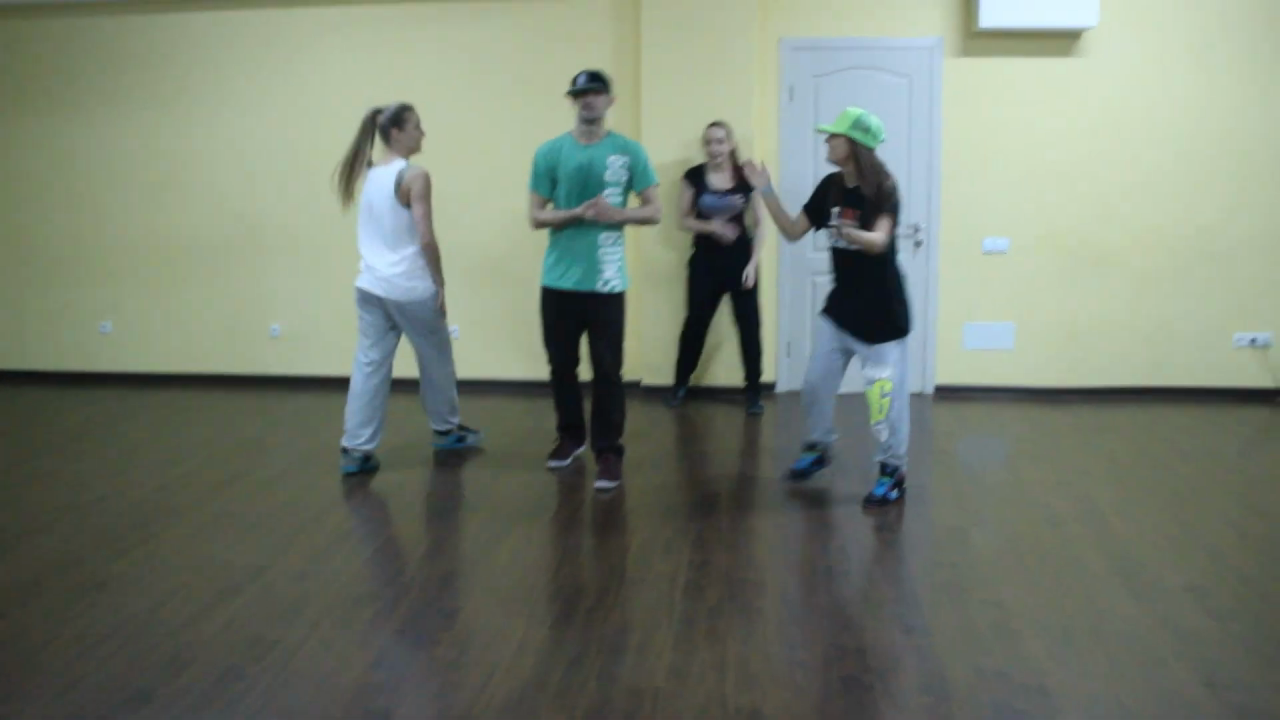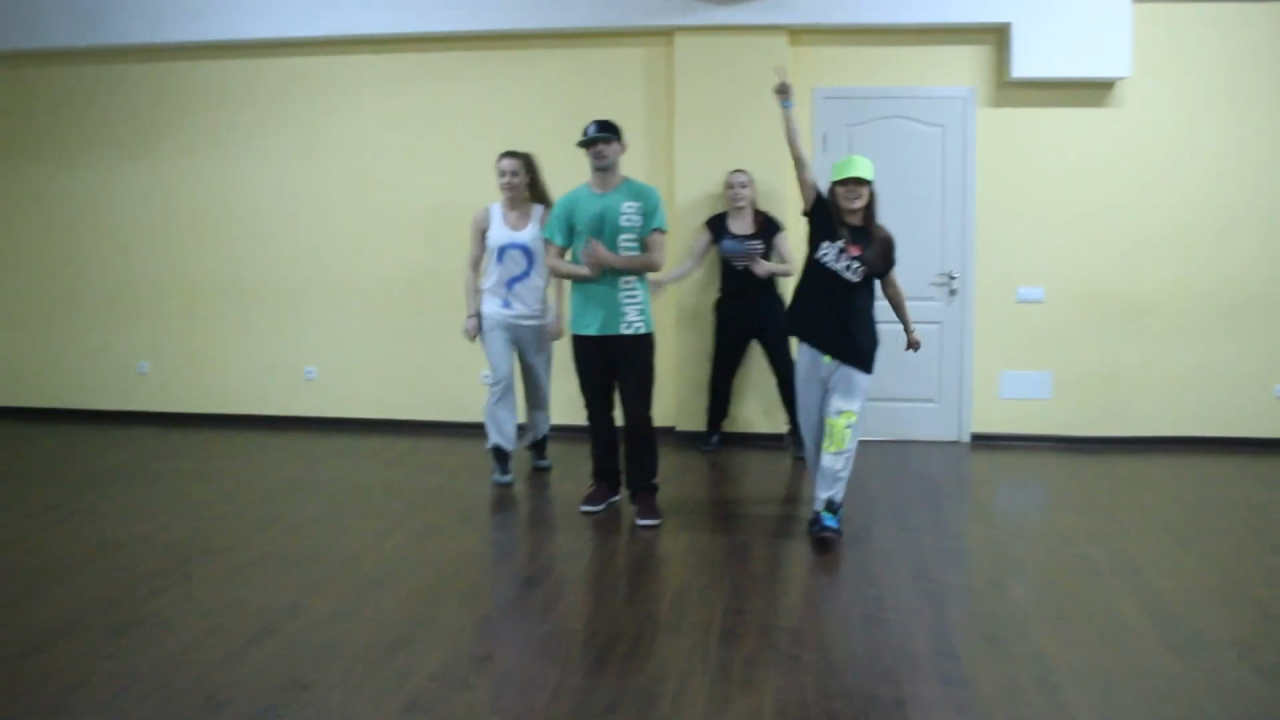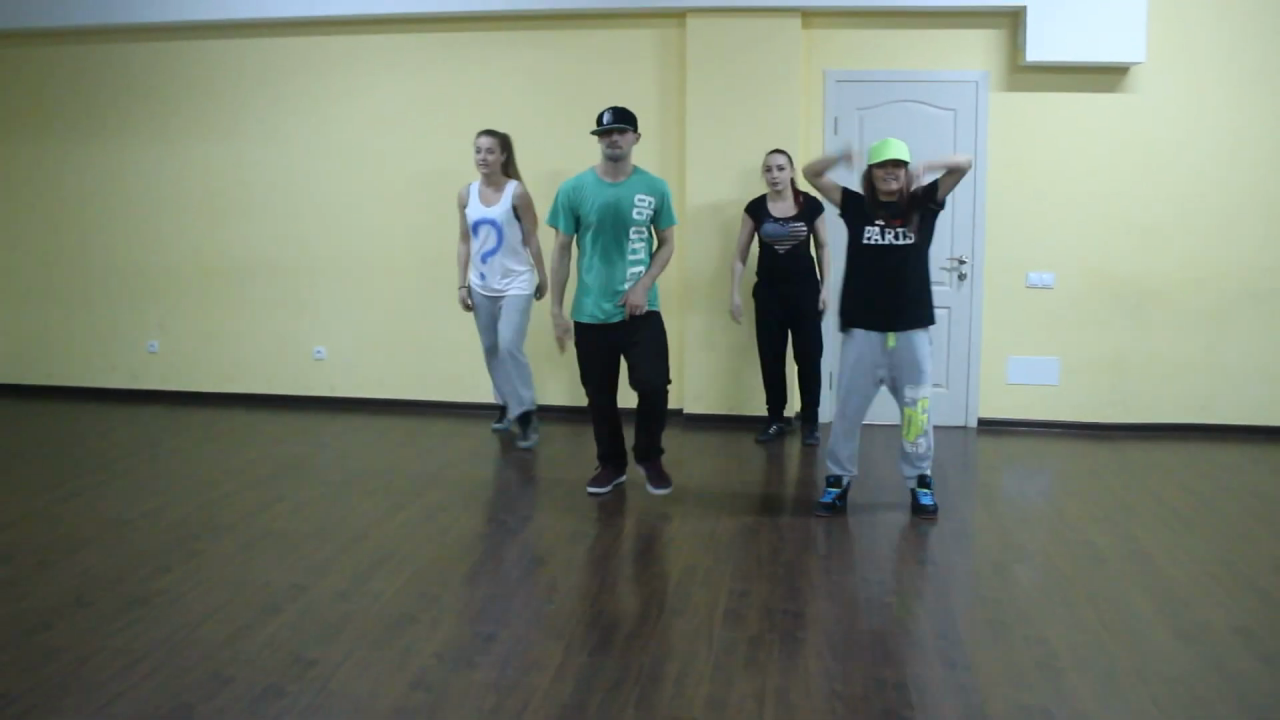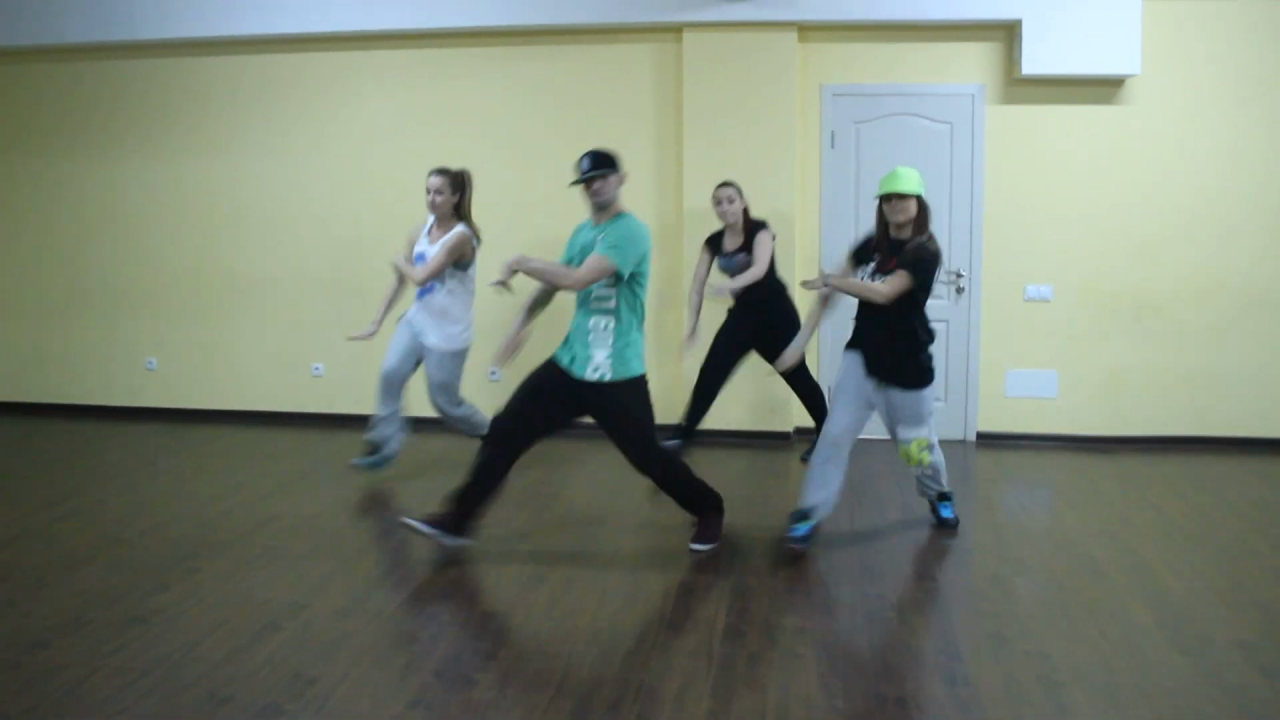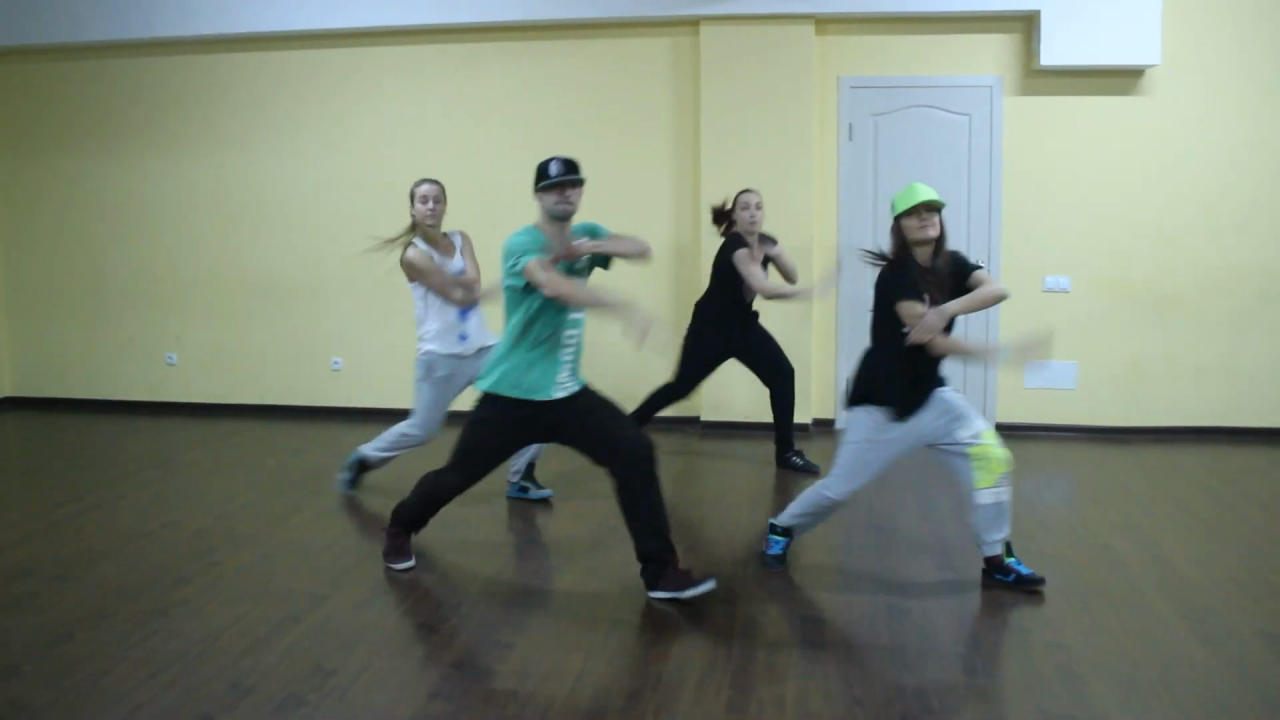
dt=0.7s
person 1, frame 1
left shoulder: (629, 152)
right shoulder: (549, 152)
left elbow: (654, 211)
right elbow: (536, 215)
left wrist: (616, 214)
right wrist: (580, 212)
left hip: (606, 282)
right hip: (559, 280)
left knee: (606, 369)
right knee: (561, 366)
left ankle: (608, 452)
right ankle: (570, 436)
person 1, frame 2
left shoulder: (644, 196)
right shoulder: (569, 203)
left elbow: (655, 260)
right elbow: (553, 263)
left wrist: (613, 259)
right wrist: (585, 269)
left hip: (633, 325)
right hip: (587, 325)
left knee: (637, 411)
right knee: (598, 409)
left ankle: (643, 491)
right ankle: (605, 482)
person 1, frame 3
left shoulder: (655, 189)
right shoulder: (574, 190)
left elbow: (667, 246)
right elbow: (561, 249)
left wrist: (643, 286)
right wrist: (557, 308)
left hip: (640, 310)
right hip: (592, 314)
left knee: (652, 386)
right knee: (600, 397)
left ankle: (649, 456)
right ankle: (612, 464)
person 1, frame 4
left shoulder: (630, 233)
right shoulder: (581, 232)
left elbow: (575, 280)
right elbow: (551, 281)
left wrist: (521, 263)
right wrist: (520, 323)
left hip: (618, 375)
right hip: (569, 364)
left knee: (648, 456)
right knee: (505, 431)
left ankle: (709, 512)
right ankle: (456, 520)
person 1, frame 5
left shoulder: (586, 235)
right shoulder: (521, 245)
left elbow: (639, 250)
right elbow: (556, 285)
left wrist: (583, 244)
right wrist: (623, 308)
left hip: (568, 393)
right hip: (512, 396)
left knee: (636, 457)
right knee: (459, 474)
left ankle: (661, 570)
right ankle: (402, 529)
person 2, frame 1
left shoulder: (882, 188)
right shoulder: (830, 185)
left elbow: (880, 240)
right elbow: (796, 231)
left wrist: (858, 233)
right wrist: (766, 191)
left hip: (880, 309)
right hip: (841, 303)
left knee: (884, 389)
right knee: (817, 381)
left ankle: (893, 474)
right ankle: (818, 446)
person 2, frame 2
left shoulder: (881, 241)
right shoulder: (821, 215)
left elbow: (889, 286)
right elbow: (799, 160)
left wrist: (908, 327)
right wrist: (785, 105)
left hip: (854, 348)
right hip: (812, 344)
left knee: (840, 428)
right knee: (813, 428)
left ankle: (829, 508)
right ankle: (821, 496)
person 2, frame 3
left shoulder: (923, 206)
right shoulder: (856, 206)
left elbow: (963, 165)
right elbow: (810, 174)
left wrist: (929, 167)
right wrist: (837, 159)
left hip: (911, 330)
right hip: (863, 330)
left knee: (916, 410)
right knee: (848, 410)
left ankle: (921, 482)
right ankle: (838, 478)
person 2, frame 4
left shoulder: (925, 252)
right shoulder: (873, 244)
left elbow: (882, 291)
right elbow: (833, 289)
left wrist: (831, 281)
right wrist: (802, 339)
left hip: (906, 367)
right hip: (861, 358)
left knee: (918, 446)
right knee: (836, 434)
left ankle: (939, 496)
right ankle: (808, 514)
person 2, frame 5
left shoulder: (954, 263)
right shoulder: (895, 277)
left elbow: (995, 291)
right elbow: (934, 342)
left wrist: (945, 310)
right wrist: (998, 353)
left hip: (928, 393)
right hip: (881, 401)
left knee: (989, 458)
right knee: (843, 484)
left ankle: (998, 559)
right ankle: (782, 529)
person 3, frame 1
left shoulder: (367, 177)
right shoulder: (415, 176)
right elbow: (426, 239)
right wrist: (439, 283)
left hip: (370, 286)
right hip: (410, 289)
left knee: (370, 365)
right knee: (436, 358)
left ankle: (355, 449)
right ankle: (447, 428)
person 3, frame 2
left shoulder: (544, 216)
right shoulder: (485, 217)
right elbow: (473, 269)
left wrist: (558, 313)
right wrist: (472, 313)
left hip: (534, 316)
right hip: (495, 314)
left knee: (538, 383)
right knee: (502, 379)
left ankle: (538, 441)
right ankle: (501, 450)
person 3, frame 3
left shoulder: (517, 192)
right shoulder: (466, 195)
left elbow: (531, 239)
right elbow: (464, 242)
left wrist: (542, 276)
right wrist: (462, 284)
left hip: (515, 284)
right hip: (482, 287)
left knee: (509, 347)
right knee: (492, 351)
left ankle: (525, 414)
right ankle: (509, 405)
person 3, frame 4
left shoulder: (461, 237)
right shoulder: (425, 226)
left elbow: (418, 277)
right elbow: (400, 280)
left wrist: (397, 259)
right wrist: (377, 322)
left hip: (448, 333)
right hip: (415, 320)
left knee: (445, 402)
right knee: (391, 373)
left ankle: (490, 435)
right ankle: (384, 443)
person 3, frame 5
left shoulder: (460, 239)
right shoulder: (413, 254)
left elbow: (472, 282)
right elbow: (459, 296)
left hip: (481, 344)
right hip: (441, 353)
right knee: (422, 427)
left ankle: (520, 478)
right ankle: (362, 460)
person 4, frame 1
left shoulder: (747, 179)
right shoulder: (693, 177)
left elbow: (756, 225)
right elbow: (683, 220)
left wrist: (753, 263)
right wrist: (712, 226)
left hip: (740, 261)
right hip: (705, 261)
left knee: (749, 325)
right knee: (696, 323)
left ankle: (753, 391)
right ankle: (680, 384)
person 4, frame 2
left shoulder: (769, 224)
right shoulder: (715, 224)
left elbow: (789, 266)
right elbow: (692, 261)
left wrist: (770, 267)
right wrist: (664, 279)
left hip: (767, 305)
right hip: (731, 307)
left knee: (785, 368)
right knee: (722, 370)
left ankle: (799, 433)
right ankle: (713, 430)
person 4, frame 3
left shoulder: (810, 205)
right shoulder: (755, 208)
left elbow: (823, 248)
right elbow: (740, 252)
left wrist: (825, 287)
right wrist: (735, 293)
left hip: (804, 290)
right hip: (769, 291)
left knee: (809, 356)
right knee: (771, 357)
left ankle: (809, 422)
right ankle: (776, 420)
person 4, frame 4
left shoulder: (759, 229)
right shoulder: (714, 241)
left elbow: (759, 268)
right elbow: (697, 286)
left wrist: (733, 284)
right wrist: (692, 325)
left hip: (776, 315)
right hip: (743, 314)
left knee: (796, 377)
right knee: (712, 370)
right ankle: (684, 433)
person 4, frame 5
left shoulder: (765, 242)
right shoulder: (736, 247)
left elbow: (792, 278)
right elbow: (764, 289)
left wrist: (778, 254)
right wrist: (806, 292)
left hip: (742, 324)
right hip: (709, 326)
left knee: (782, 375)
right knee: (682, 386)
left ankle: (786, 451)
